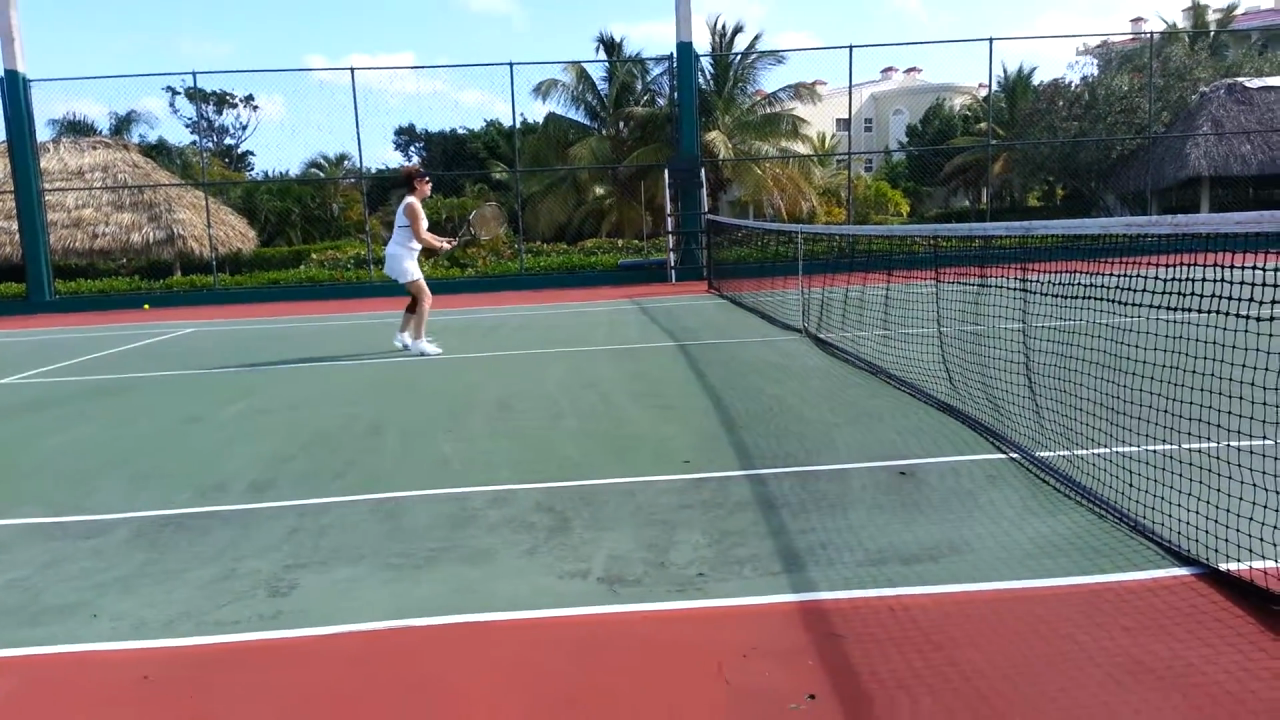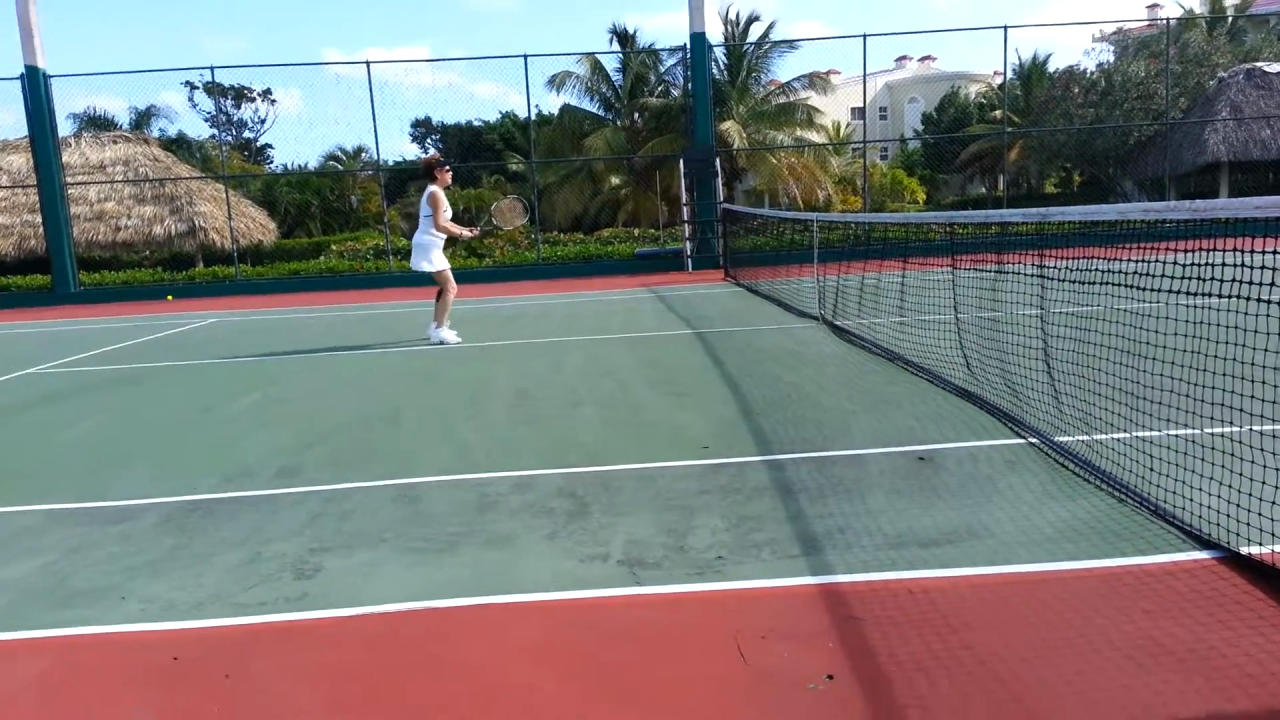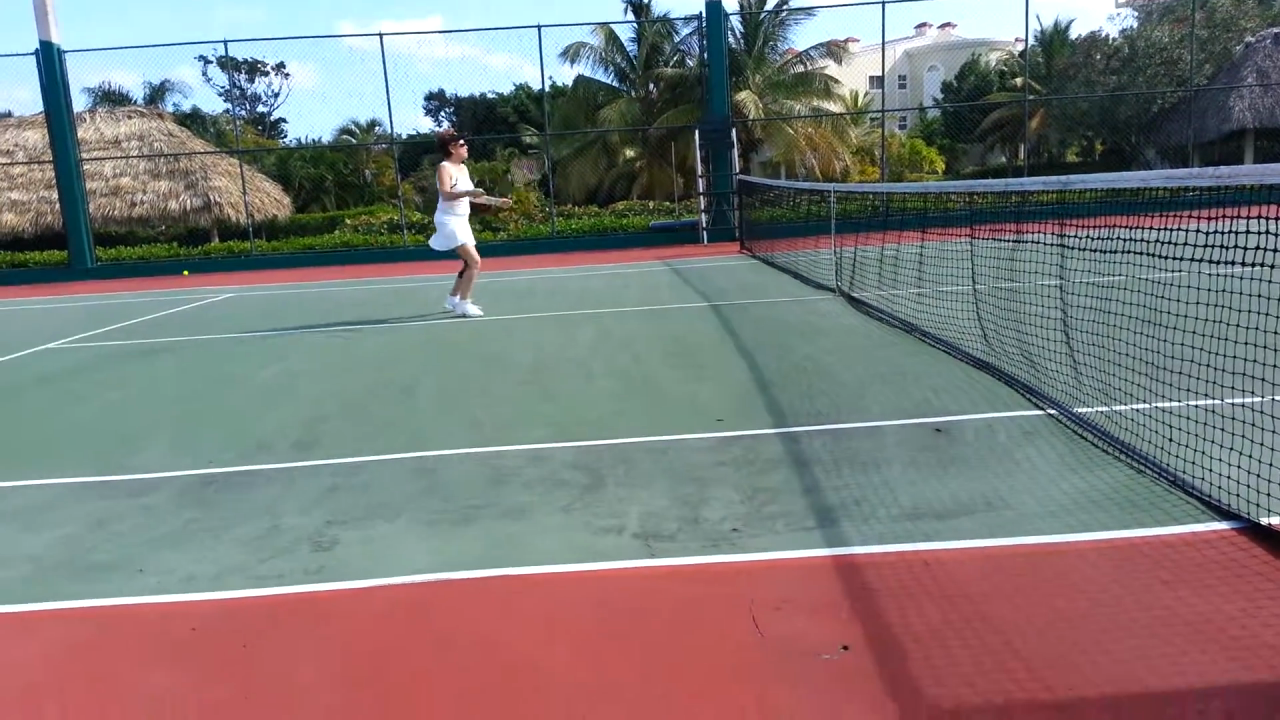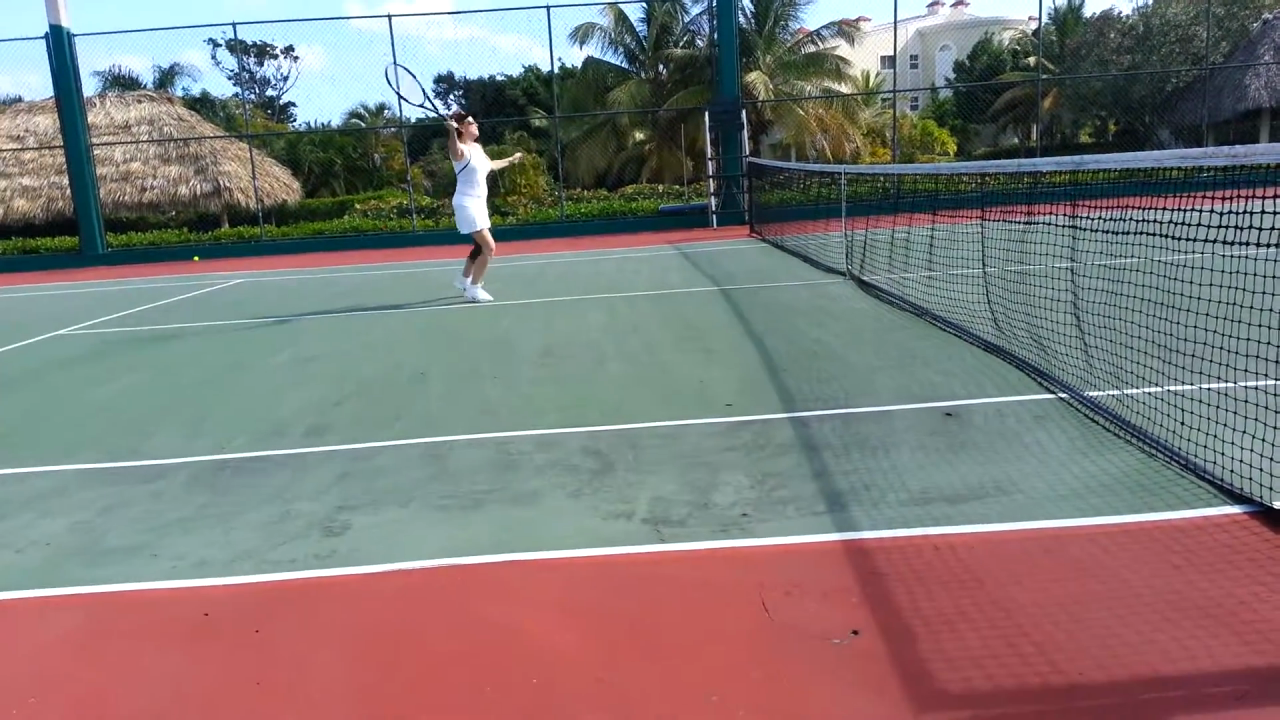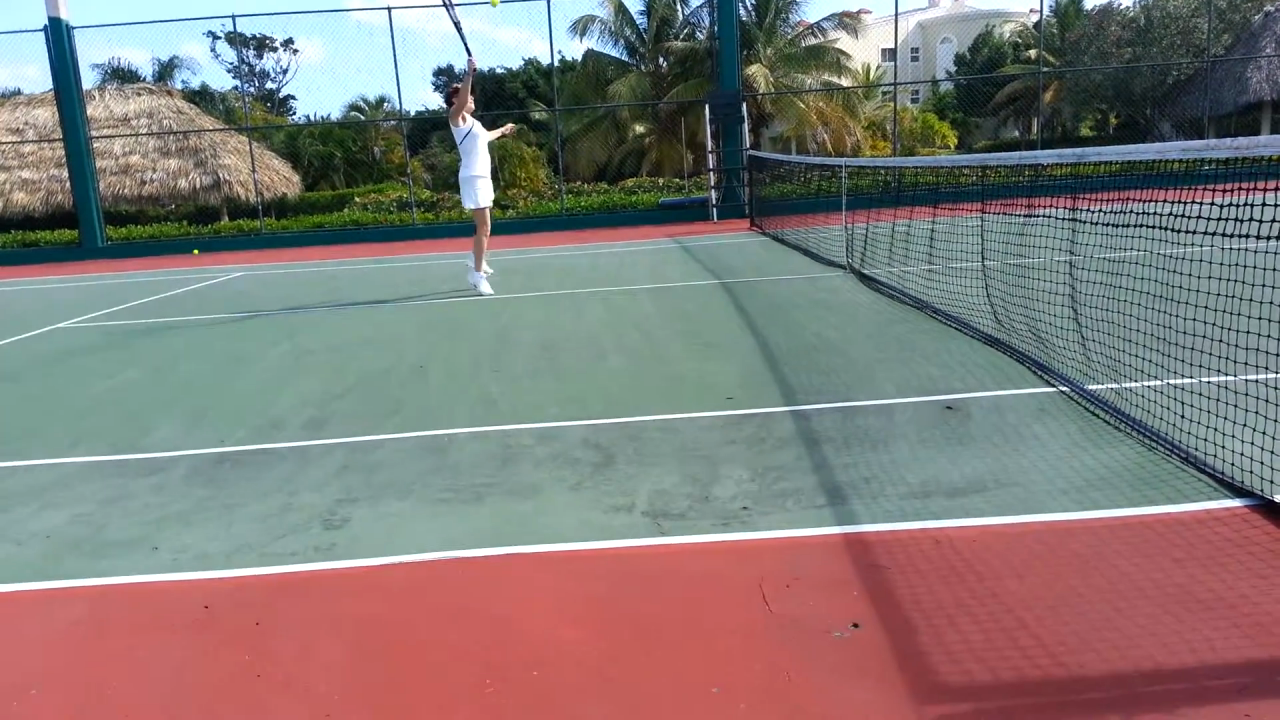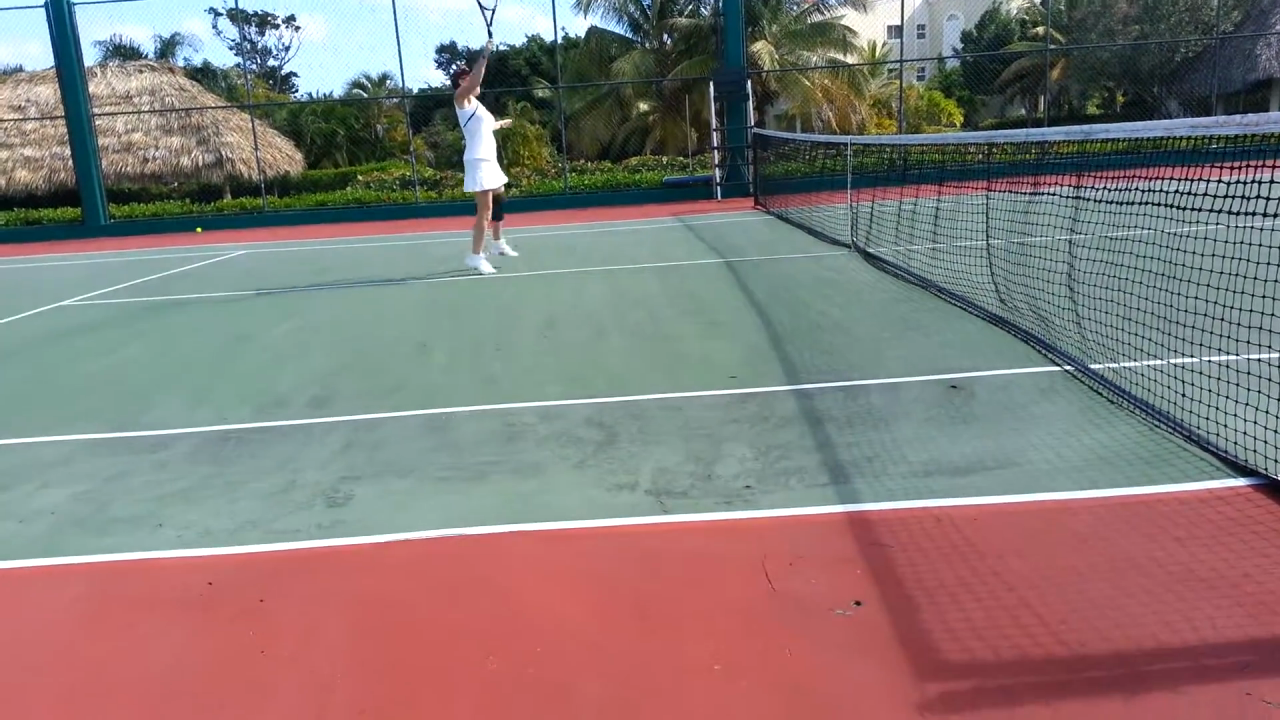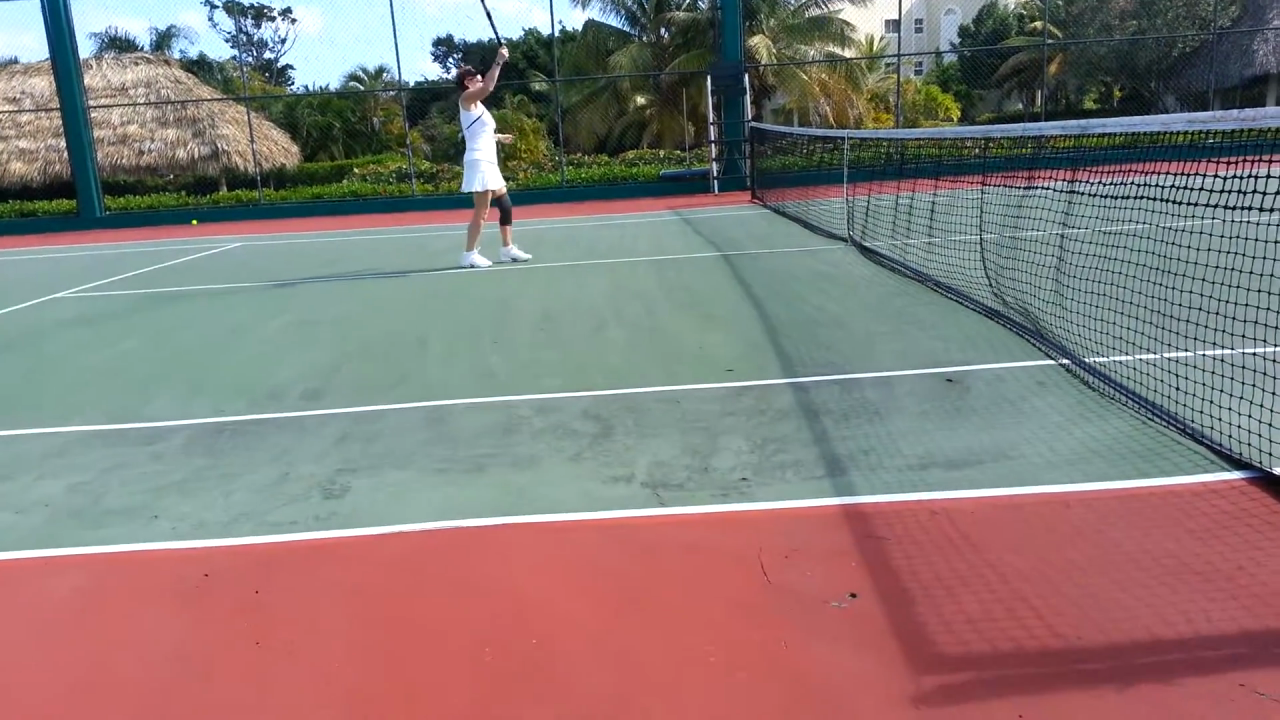
dt=0.2s
person 1, frame 1
left shoulder: (413, 203)
right shoulder: (413, 205)
left elbow: (421, 233)
right elbow: (421, 238)
left wrist: (443, 240)
right wrist: (440, 246)
left hip: (404, 256)
right hip: (401, 256)
left knee: (418, 296)
right knee: (425, 298)
left ankle: (403, 335)
right ankle: (419, 342)
person 1, frame 2
left shoulder: (438, 192)
right shoulder: (434, 194)
left elbow: (444, 222)
right elbow: (439, 226)
left wrist: (464, 229)
right wrist: (460, 233)
left hip: (432, 246)
right hip: (427, 245)
left knee: (446, 286)
right knee: (450, 287)
left ankle: (438, 328)
right ankle: (439, 331)
person 1, frame 3
left shoulder: (463, 168)
right shoulder: (445, 167)
left elbow: (472, 196)
right elbow: (446, 195)
left wrist: (496, 201)
right wrist: (468, 192)
left hip: (461, 222)
right hip: (448, 222)
left knee: (469, 262)
right knee: (474, 261)
left ankle: (453, 299)
right ankle: (463, 303)
person 1, frame 4
left shoulder: (476, 147)
right shoulder: (458, 148)
left elbow: (489, 165)
right elbow: (454, 147)
left wrist: (511, 160)
right wrist: (451, 130)
left hip: (478, 203)
right hip: (467, 205)
left knee: (481, 245)
right knee: (489, 246)
left ankle: (464, 279)
right ankle: (474, 288)
person 1, frame 5
left shoulder: (469, 120)
right shoulder: (456, 115)
left elbow: (484, 137)
right elbow: (463, 97)
left wrist: (502, 130)
right wrist: (469, 73)
left hip: (481, 177)
right hip: (474, 178)
left knee: (484, 225)
right knee: (484, 227)
left ankle: (477, 260)
right ankle: (477, 274)
person 1, frame 6
left shoulder: (473, 103)
right shoulder: (462, 96)
right elbow: (475, 81)
left wrist: (499, 123)
right wrist: (484, 55)
left hip: (488, 161)
right hip: (478, 161)
left knee: (500, 201)
right knee: (485, 211)
left ankle: (497, 243)
right ankle: (476, 257)
person 1, frame 7
left shoulder: (476, 105)
right shoulder: (467, 98)
right elbow: (487, 88)
left wrist: (498, 136)
right wrist: (499, 62)
left hip: (489, 162)
right hip: (478, 162)
left knee: (505, 206)
right knee: (481, 212)
left ankle: (508, 248)
right ankle: (469, 254)
